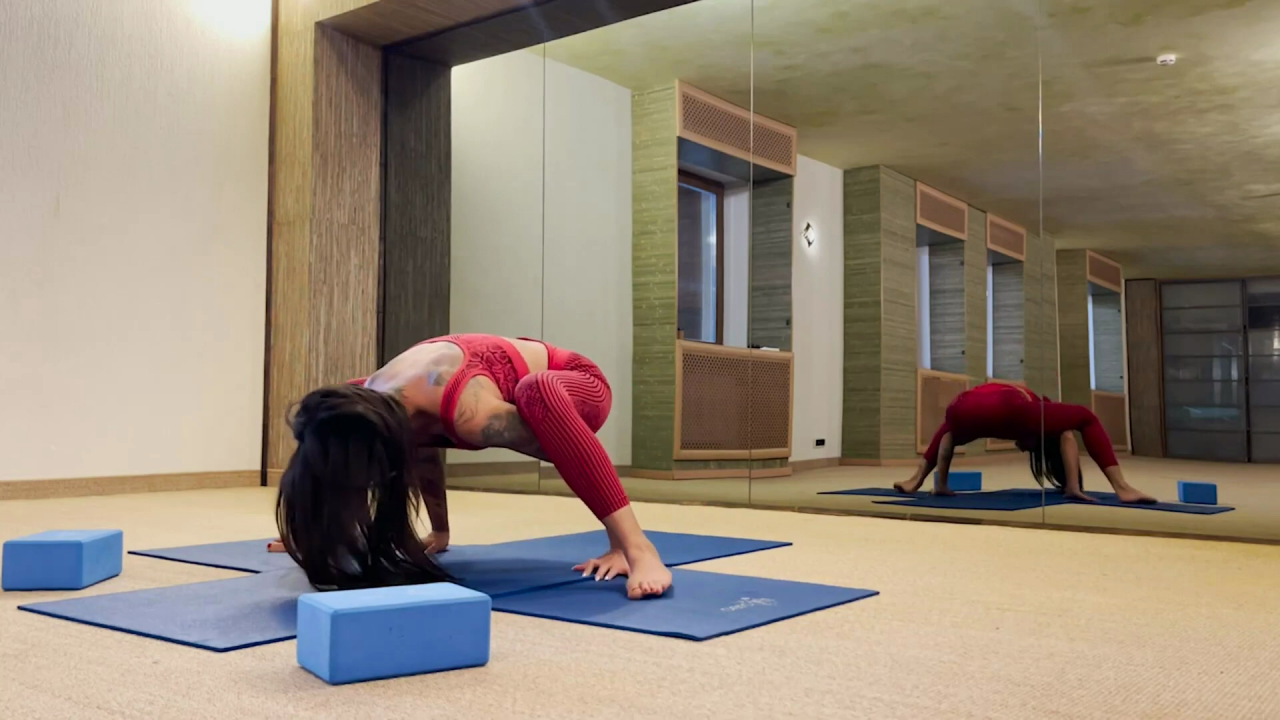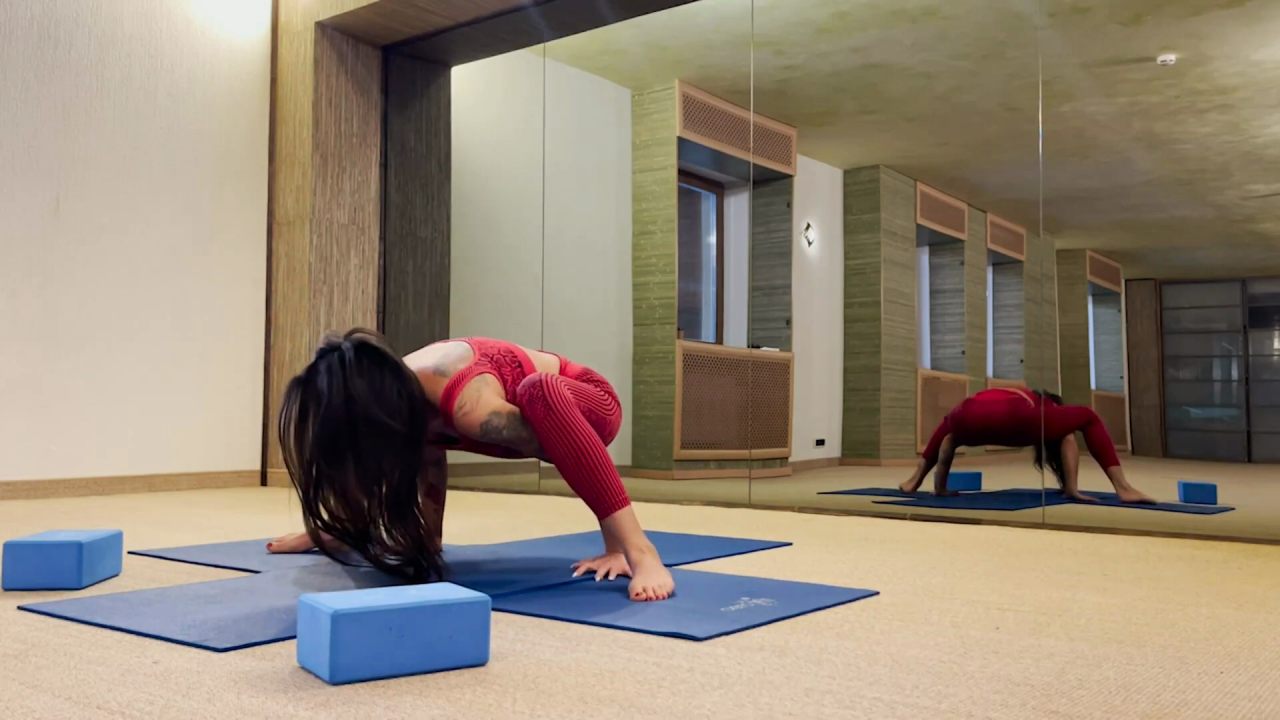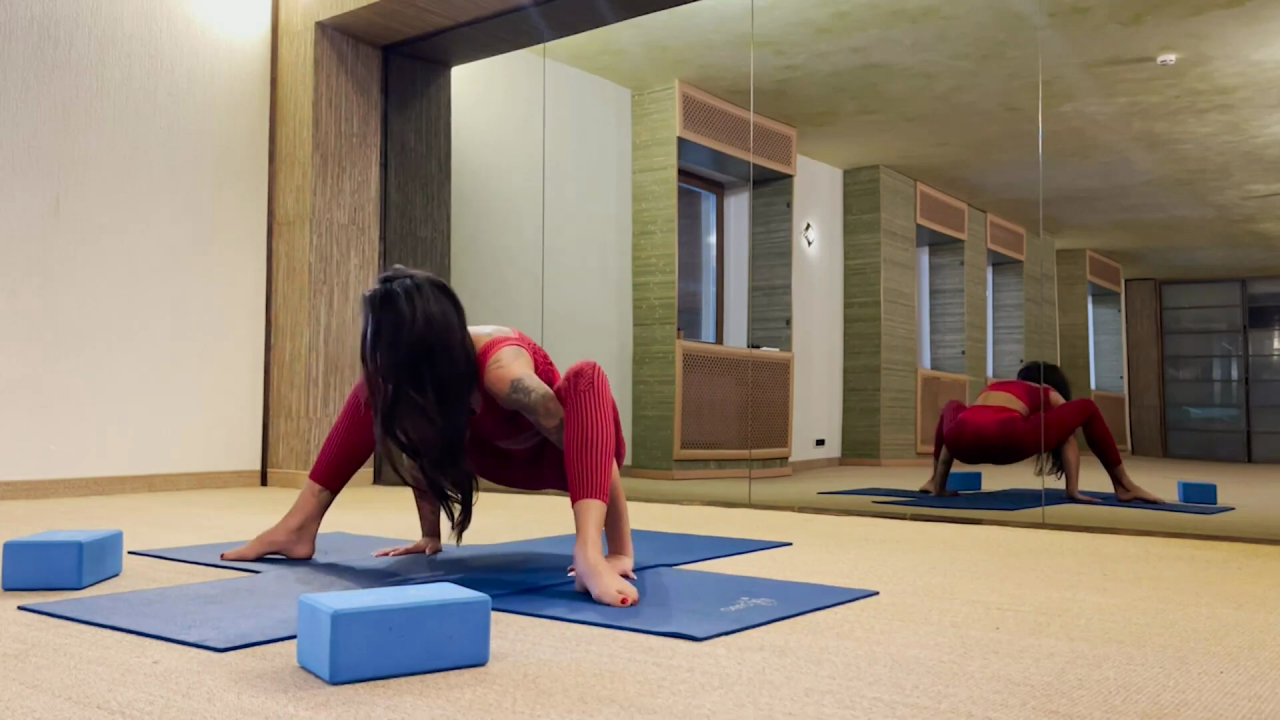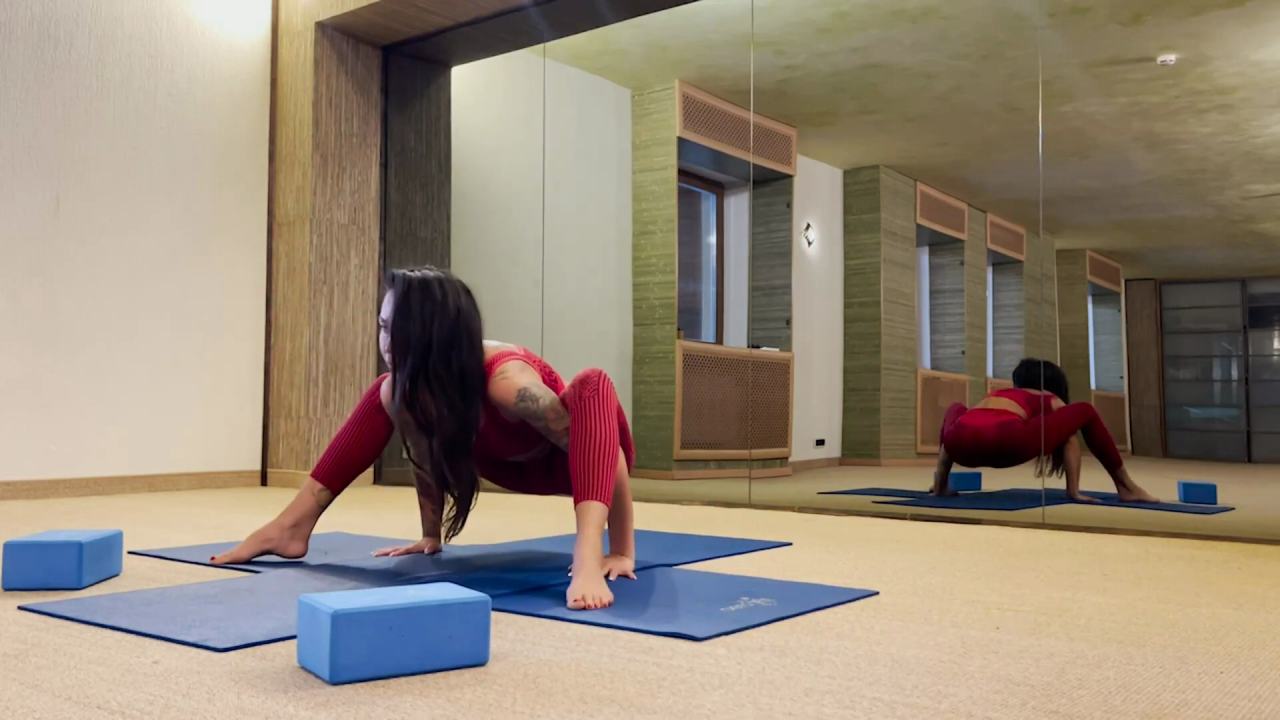
dt=1s
person 1, frame 1
left shoulder: (469, 411)
right shoulder: (367, 403)
left wrist: (624, 547)
right wrist: (439, 531)
left hip: (573, 383)
right hip: (522, 399)
left knee: (537, 394)
left ankle: (637, 548)
person 1, frame 2
left shoulder: (469, 406)
right shoulder: (395, 392)
left elbow: (566, 453)
right elbow: (430, 453)
left wrist: (623, 549)
right wrist: (430, 535)
left hip: (585, 406)
right hip: (533, 418)
left knee: (539, 393)
left ankle: (639, 551)
right ankle: (339, 533)
person 1, frame 3
left shoulder: (503, 370)
right shoulder: (405, 377)
left elbow: (599, 454)
right elbow: (417, 449)
left wrist: (620, 553)
right wrist: (430, 536)
left hip: (563, 456)
right hip: (505, 455)
left knee: (585, 379)
right knee: (374, 393)
left ankle: (589, 554)
right ankle: (300, 529)
person 1, frame 4
left shoulder: (506, 382)
right shoulder: (401, 388)
left elbow: (610, 454)
right elbow: (426, 455)
left wrist: (621, 553)
right wrist: (430, 536)
left hip: (571, 462)
right hip: (514, 464)
left knee: (592, 386)
right knee: (384, 397)
left ankle: (587, 555)
right ankle: (294, 526)
person 2, frame 1
right shoulder: (1038, 407)
left elbow: (946, 437)
right elbow: (1067, 436)
left wrist: (941, 484)
right wrist: (1073, 487)
left hip: (963, 410)
right hip: (1006, 410)
left knee: (952, 426)
right knee: (1086, 419)
left ankle: (915, 481)
right ankle: (1122, 488)
person 2, frame 2
right shoulder: (1047, 408)
left elbow: (948, 439)
right elbow: (1067, 438)
left wrist: (940, 486)
right wrist: (1072, 488)
left hip: (970, 419)
right hip: (1012, 418)
left knee: (951, 422)
right knee: (1088, 418)
left ankle: (914, 481)
right ankle: (1122, 488)
person 2, frame 3
left shoulder: (993, 388)
right shoulder: (1051, 395)
right elbow: (1068, 437)
left wrist: (939, 485)
right wrist: (1073, 490)
left hip: (963, 439)
right hip: (1007, 438)
left knee: (952, 408)
right knee: (1087, 408)
left ankle: (934, 481)
right ankle: (1123, 487)
person 2, frame 4
left shoulder: (995, 395)
right shoulder: (1052, 401)
left elbow: (949, 438)
right elbow: (1070, 440)
left wrist: (939, 485)
right wrist: (1074, 491)
left hip: (962, 443)
right hip: (1007, 442)
left knee: (956, 410)
right knee: (1085, 412)
left ankle: (942, 486)
right ankle: (1125, 487)
